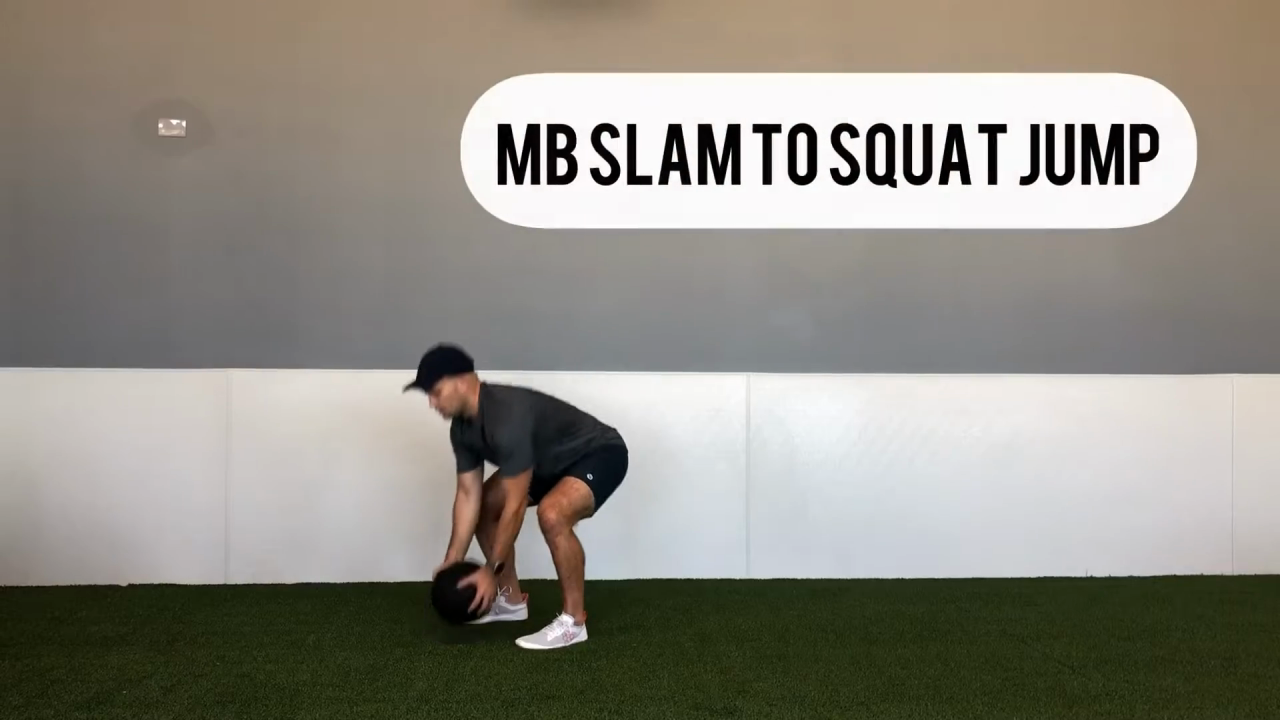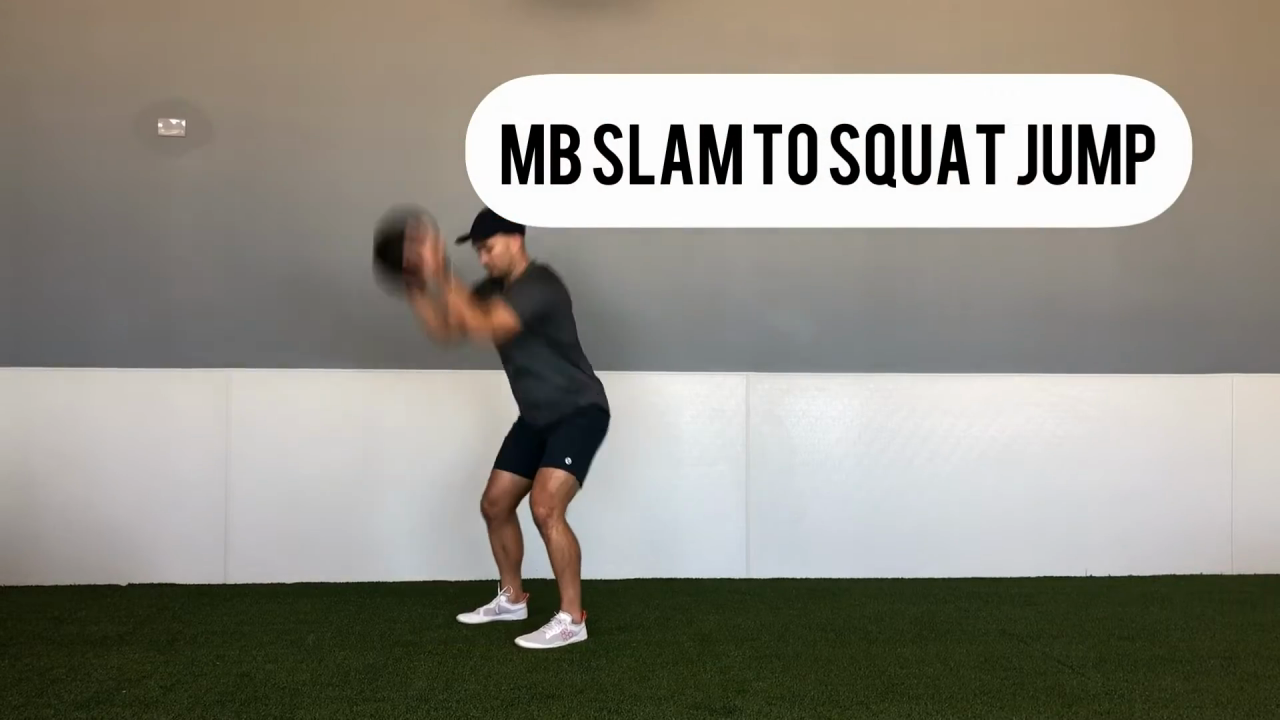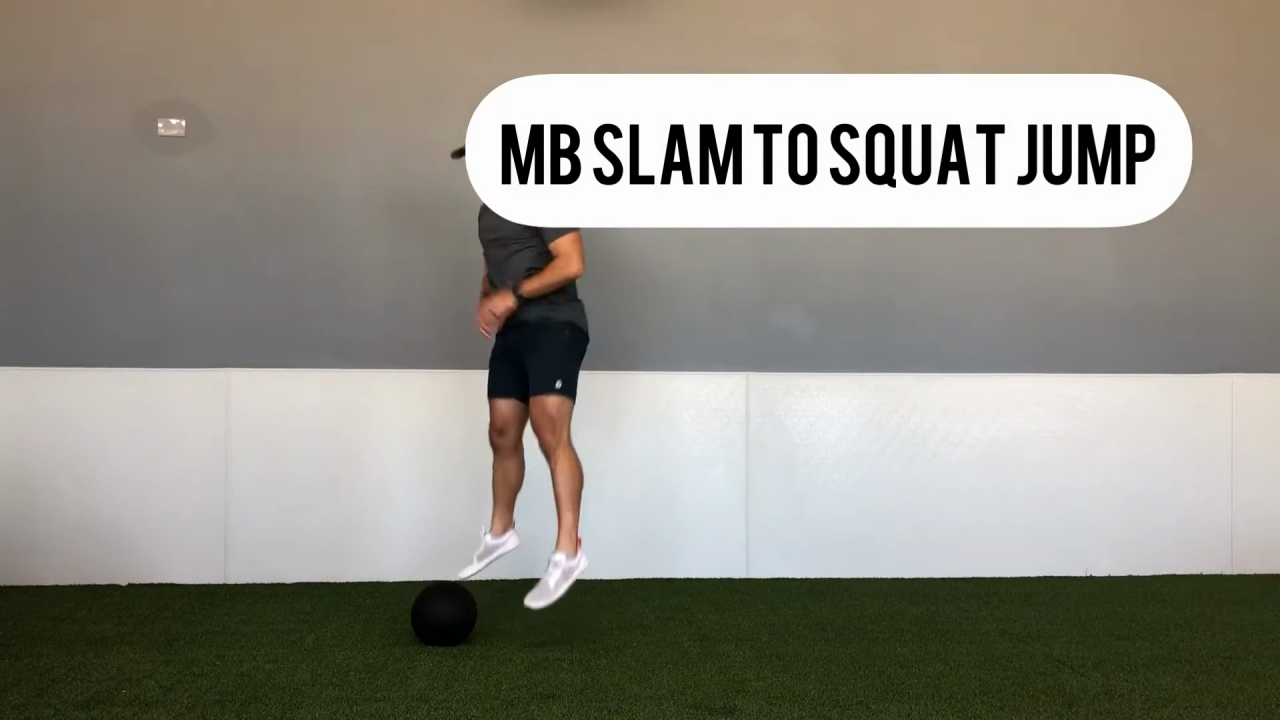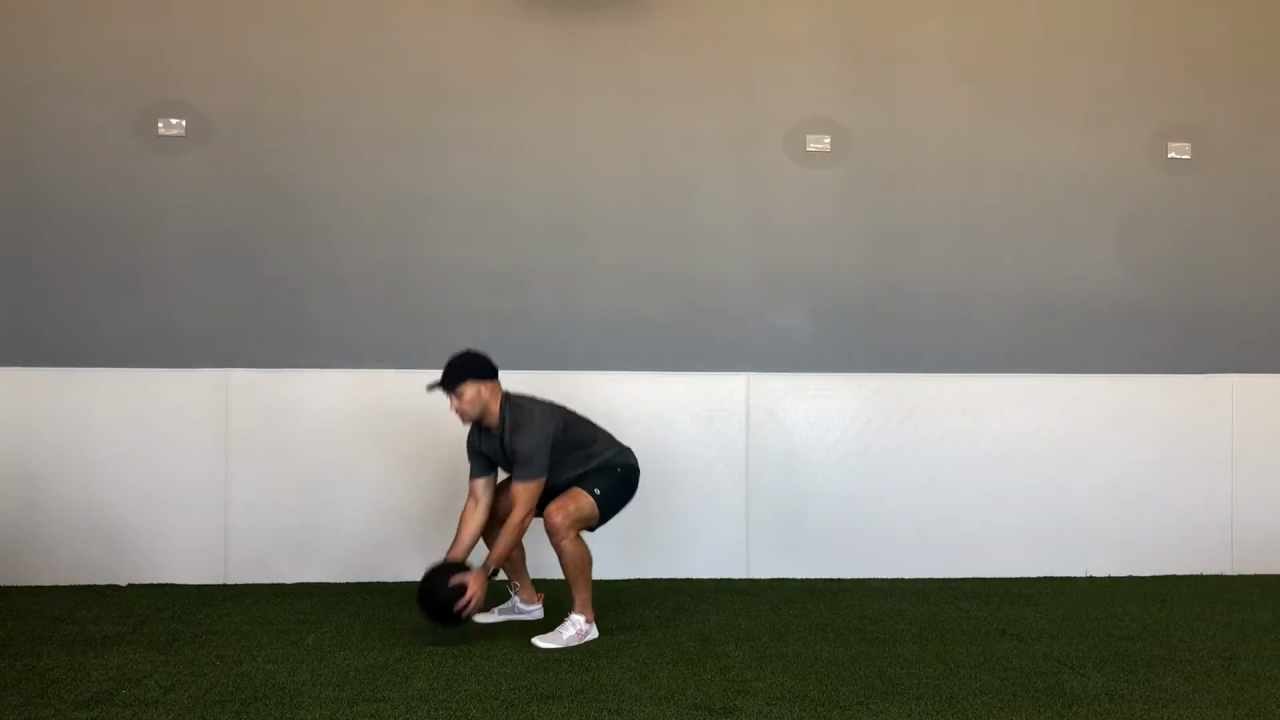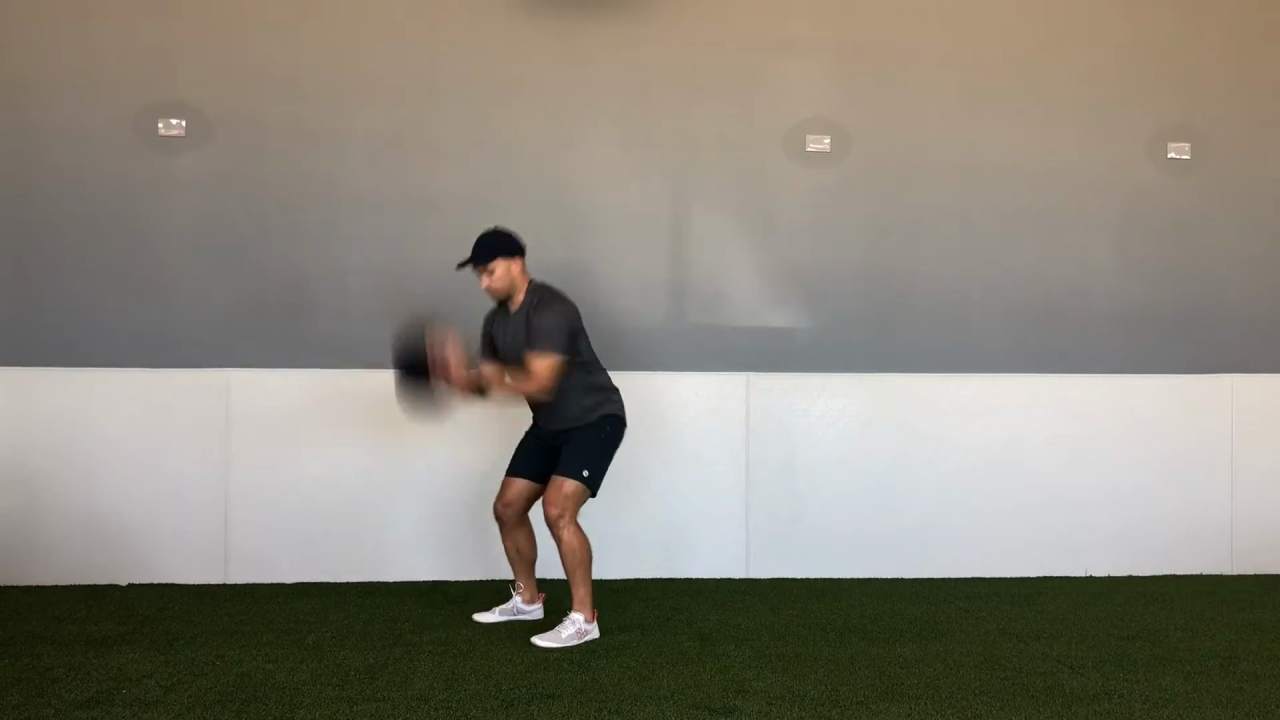
dt=1s
person 1, frame 1
left shoulder: (508, 419)
right shoulder: (463, 426)
left elbow: (515, 504)
right elbow: (467, 494)
left wrist: (492, 570)
right wrist: (453, 559)
left hip: (602, 455)
right hip: (556, 462)
left knee: (552, 514)
right knee: (484, 504)
left ankle: (572, 620)
right ankle: (511, 599)
person 1, frame 2
left shoulder: (542, 286)
right shoulder: (493, 291)
left elbow: (484, 329)
right elbow: (444, 329)
left wrist: (440, 275)
right wrist: (421, 283)
left hip: (577, 413)
right hip: (535, 417)
left knee: (546, 509)
right knee: (494, 503)
left ankle: (571, 618)
right ankle: (512, 598)
person 1, frame 3
right shoulder: (490, 209)
left elbow: (571, 265)
left wrist: (515, 295)
right wrist: (487, 302)
left hip: (554, 327)
right hip: (512, 334)
left knee: (551, 436)
right knee: (503, 437)
left ankle: (568, 552)
right ankle: (500, 532)
person 1, frame 4
left shoulder: (528, 427)
right shoulder: (480, 435)
left elbow: (522, 513)
right elbow: (478, 503)
left wrist: (484, 573)
right wrist: (451, 564)
left hip: (613, 471)
right hip: (565, 476)
left knee: (559, 517)
right knee: (491, 510)
left ankle: (583, 619)
right ankle: (526, 599)
person 1, frame 5
left shoulder: (552, 311)
right shoulder: (497, 320)
left elbow: (539, 385)
right elbow: (484, 378)
left wrist: (489, 378)
right wrist: (464, 375)
left hip: (594, 419)
right hip: (550, 426)
left knee: (558, 511)
right knee: (507, 507)
left ankle: (584, 618)
right ankle: (527, 598)
